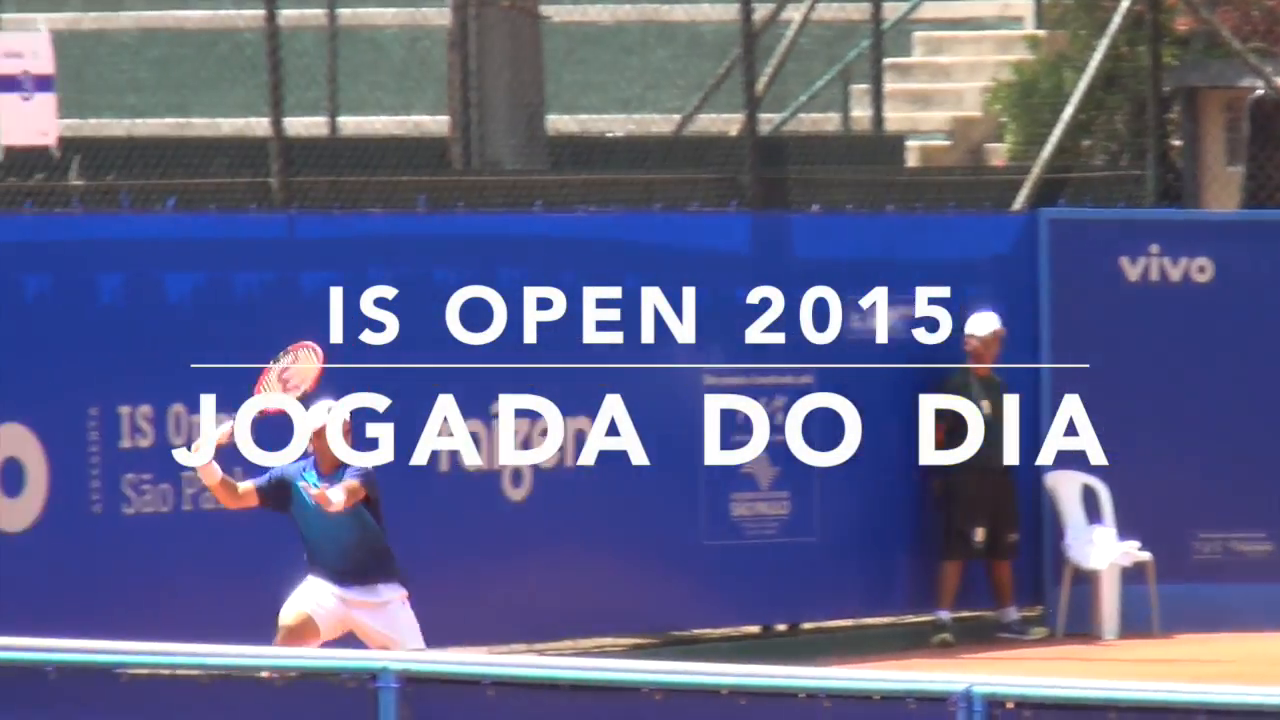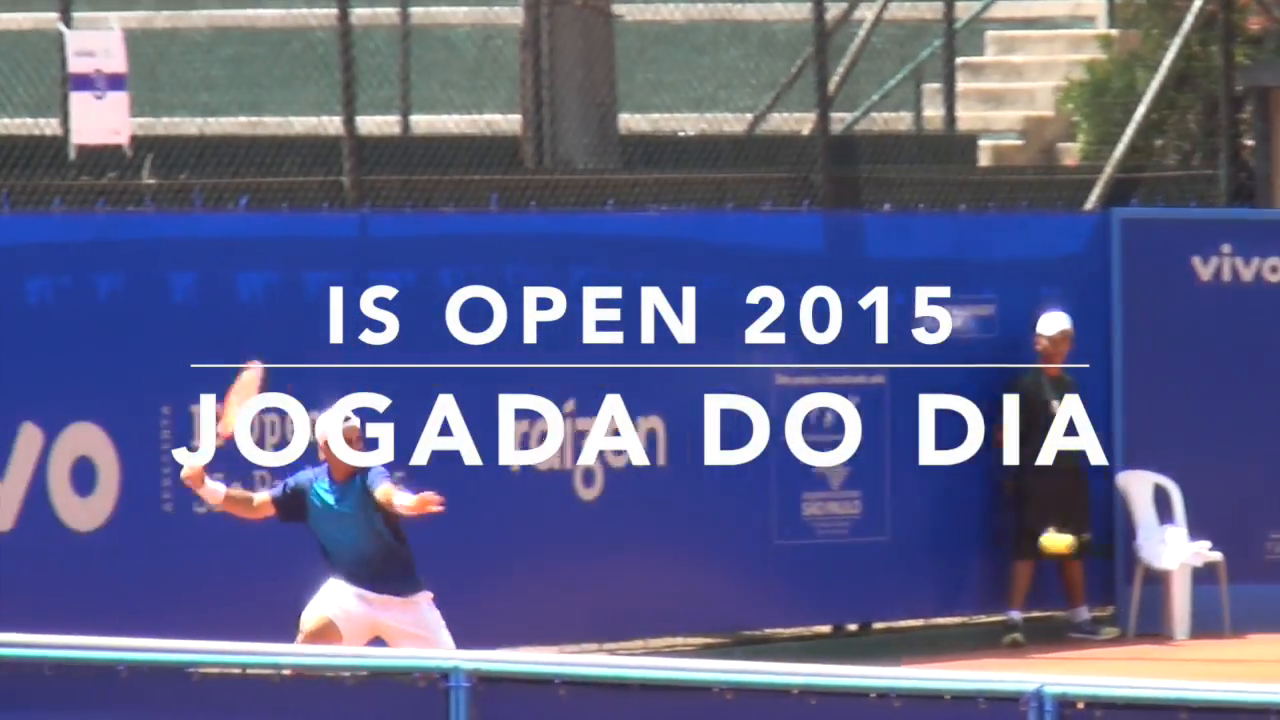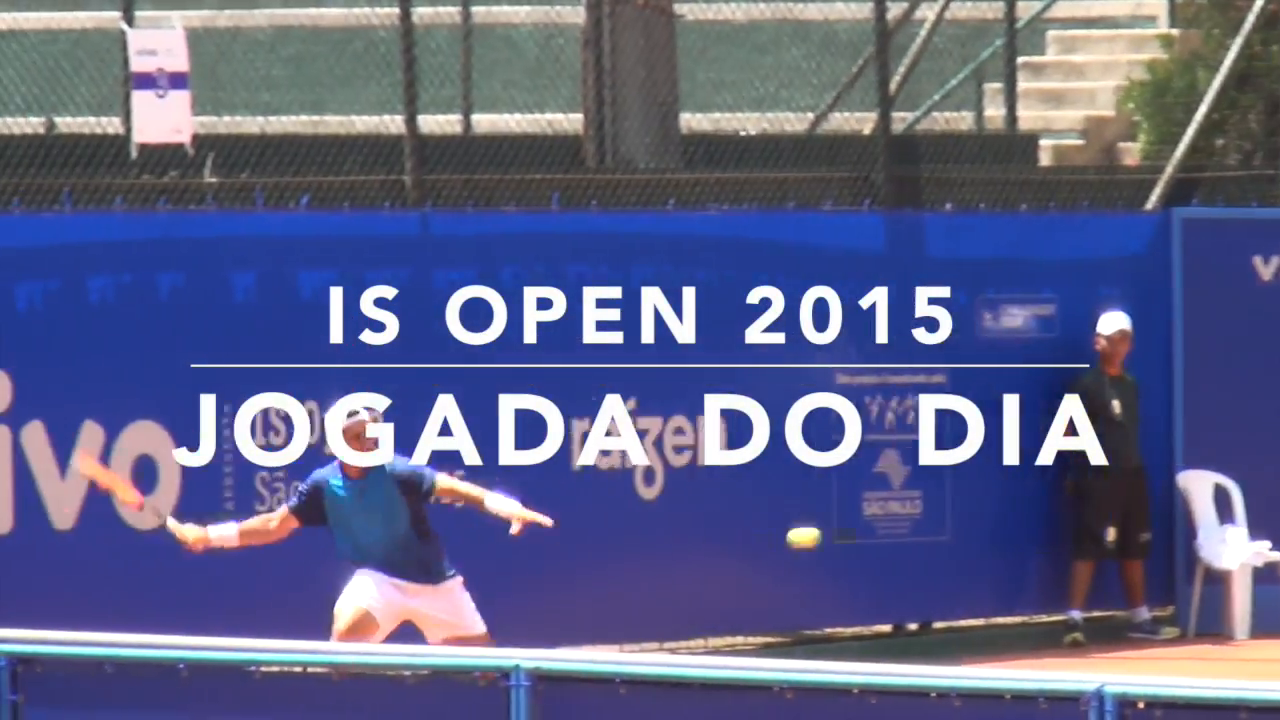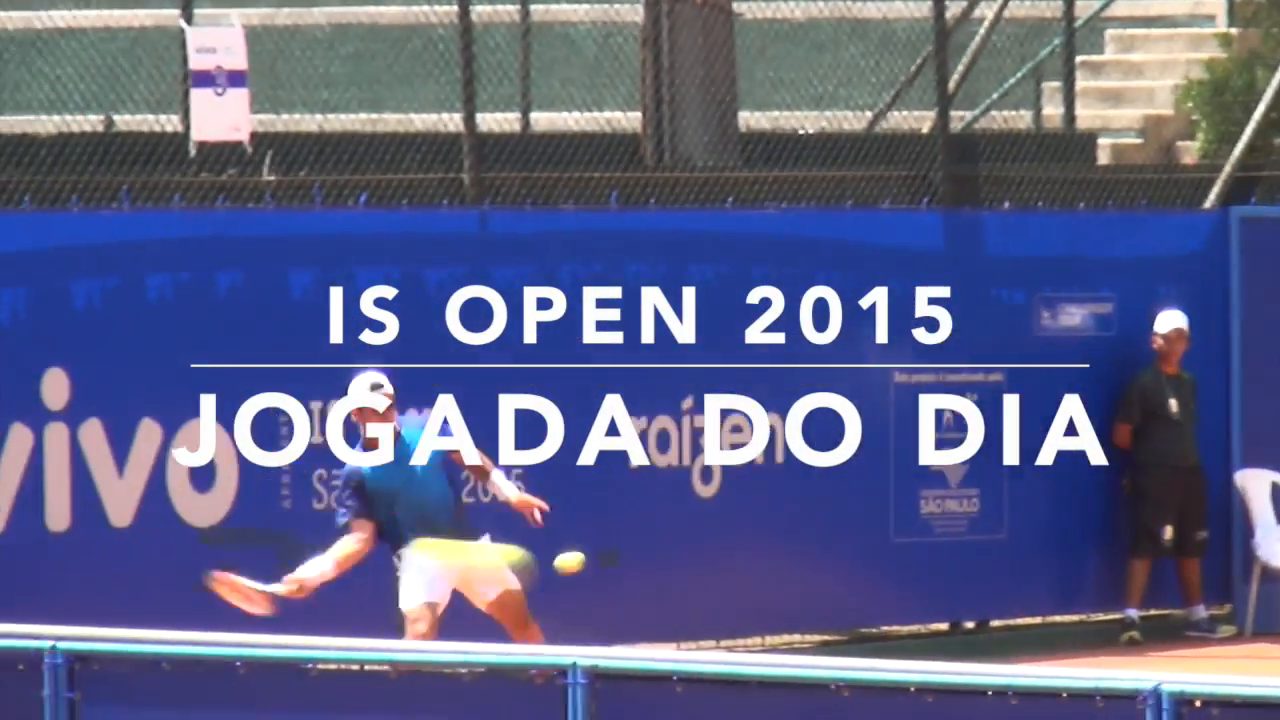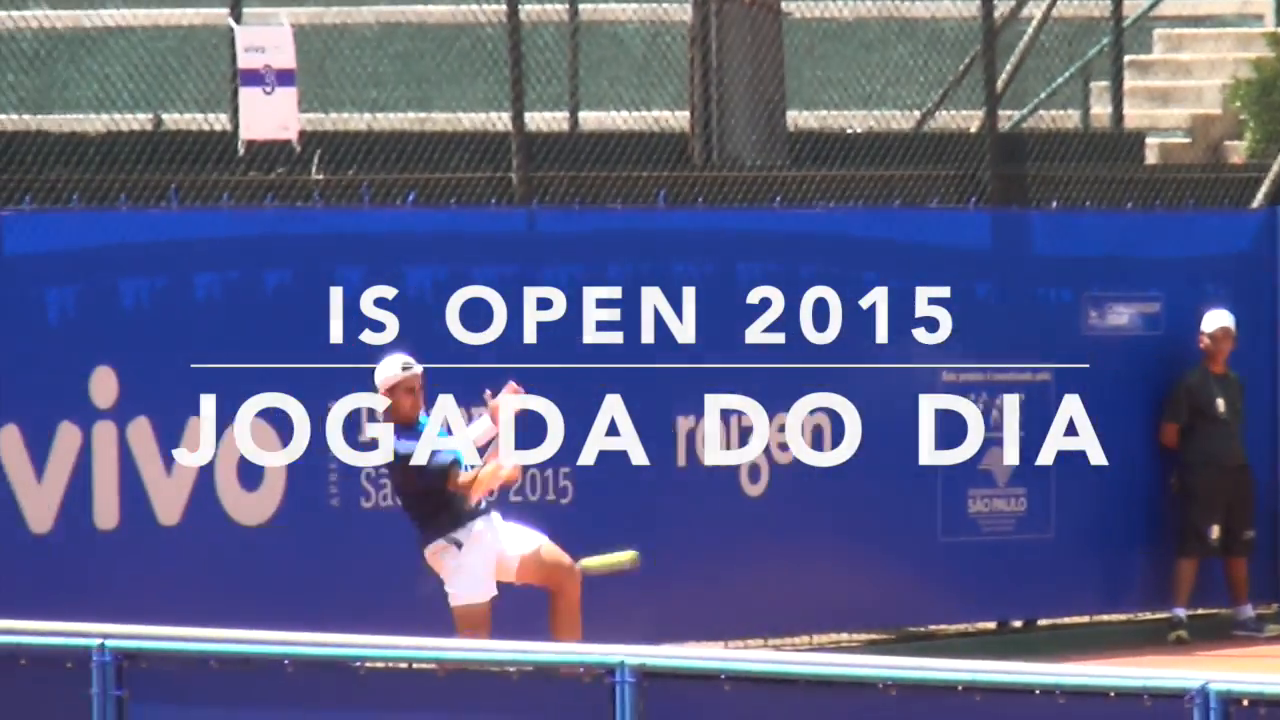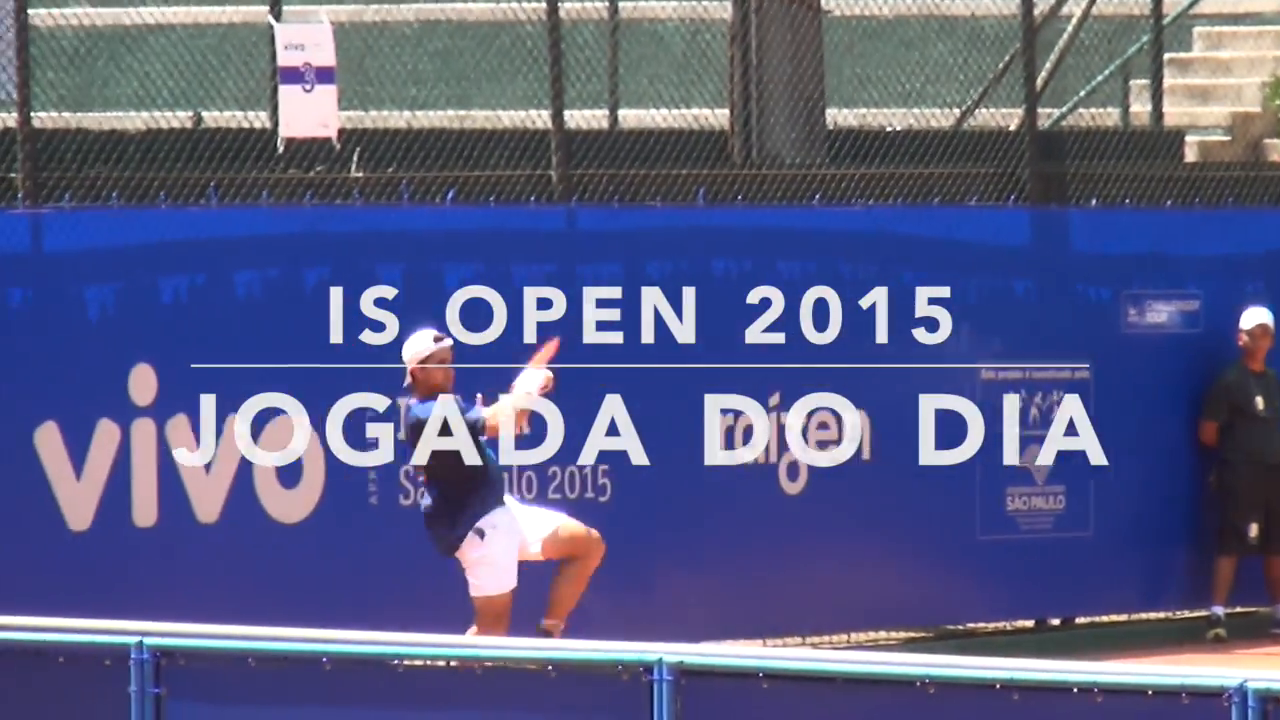
dt=0.1s
person 1, frame 1
left shoulder: (998, 385)
right shoulder: (957, 385)
right elbow: (936, 437)
left wrist: (998, 458)
right wrist: (963, 455)
left hip: (999, 476)
right hip: (967, 479)
left knee: (1002, 550)
right knee: (957, 549)
left ankle: (1009, 618)
right ankle: (943, 619)
person 1, frame 2
left shoulder: (1069, 384)
right shoulder: (1027, 384)
right elbow: (1006, 438)
left wrist: (1069, 458)
right wrist: (1033, 456)
left hip: (1072, 475)
right hip: (1038, 479)
left knee: (1074, 549)
right knee: (1028, 548)
left ankle: (1080, 618)
right ankle: (1014, 620)
person 1, frame 3
left shoulder: (1130, 384)
right shoulder: (1087, 384)
left wrist: (1129, 457)
left hip: (1132, 475)
right hip: (1098, 479)
left knee: (1135, 550)
right knee: (1088, 548)
left ankle: (1140, 618)
right ankle: (1074, 619)
person 1, frame 4
left shoulder: (1188, 383)
right shoulder: (1144, 383)
right elbow: (1121, 436)
left wrist: (1183, 456)
right wrist: (1149, 454)
left hip: (1189, 474)
right hip: (1155, 478)
left knee: (1191, 548)
right knee: (1145, 547)
left ankle: (1197, 616)
right ankle: (1131, 618)
person 1, frame 5
left shoulder: (1235, 382)
right shoulder: (1191, 383)
right elbow: (1168, 436)
left wrist: (1230, 455)
right wrist: (1196, 453)
left hip: (1237, 473)
right hip: (1203, 477)
left knee: (1238, 547)
right knee: (1193, 546)
left ankle: (1244, 615)
right ankle: (1178, 617)
person 1, frame 6
right shoulder: (1230, 381)
right elbow: (1208, 434)
right wrist: (1234, 453)
right hip: (1241, 475)
right knee: (1233, 544)
right ankle: (1217, 615)
person 2, frame 1
left shoulder: (358, 470)
right shoulder: (289, 477)
left elbow: (347, 493)
left wrist: (335, 498)
left hip: (379, 592)
right hip: (326, 586)
right knee: (290, 630)
person 2, frame 2
left shoulder: (372, 476)
right shoulder: (304, 487)
left elbow: (389, 495)
left wrist: (408, 503)
left hip: (404, 597)
right hip: (348, 591)
right knee: (311, 636)
person 2, frame 3
left shoulder: (397, 471)
right shoulder: (322, 486)
left elbow: (453, 488)
right elbow: (273, 526)
left wrist: (511, 508)
right wrist: (214, 536)
left hip: (433, 582)
right hip: (380, 581)
right knee: (347, 631)
person 2, frame 4
left shoulder: (423, 432)
right shoulder: (356, 474)
left elbow: (479, 466)
right elbow: (360, 541)
left wrist: (511, 492)
right wrist: (315, 571)
right hip: (419, 551)
left knee: (521, 624)
right knee: (421, 632)
person 2, frame 5
left shoulder: (429, 419)
right shoulder: (402, 449)
right elbow: (469, 486)
left hip: (484, 524)
right hip: (453, 539)
left knee: (567, 574)
right knee: (475, 632)
person 2, frame 6
left shoulder: (442, 405)
right shoulder: (429, 416)
right elbow: (503, 423)
right wrist: (528, 386)
left hip: (496, 511)
right hip: (475, 525)
left knee: (590, 545)
right knee: (493, 625)
left ankle: (550, 627)
